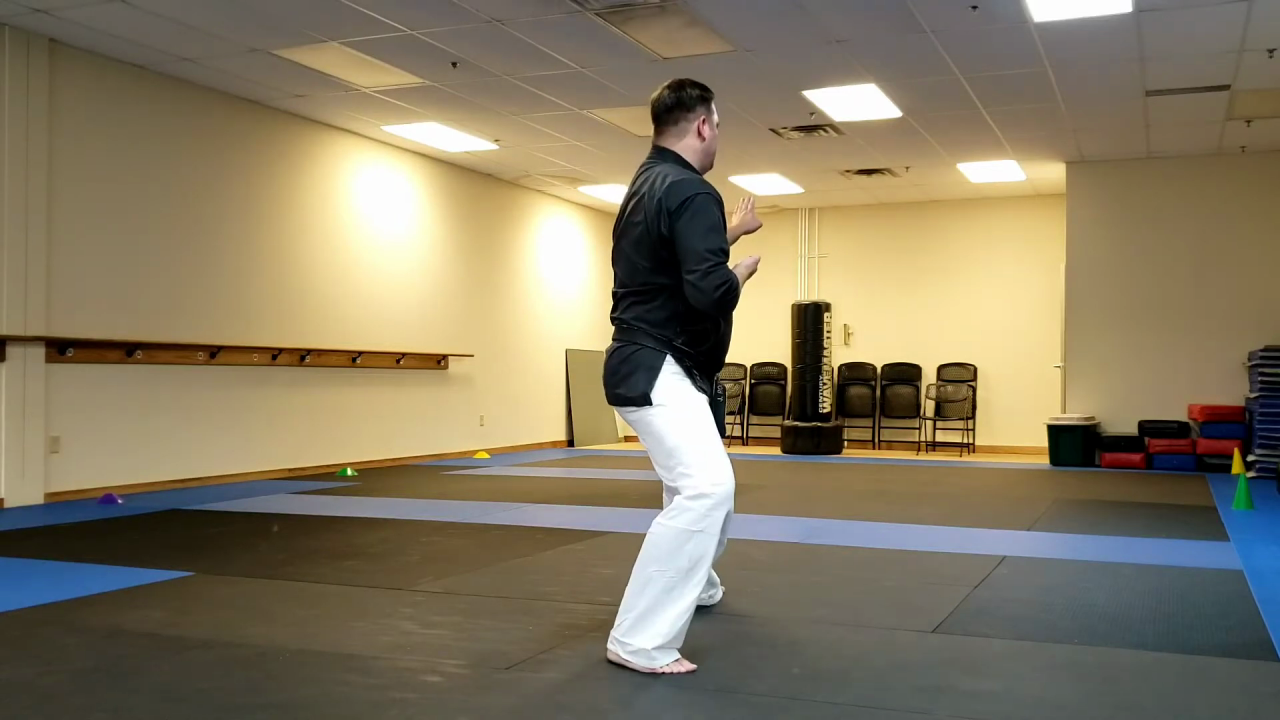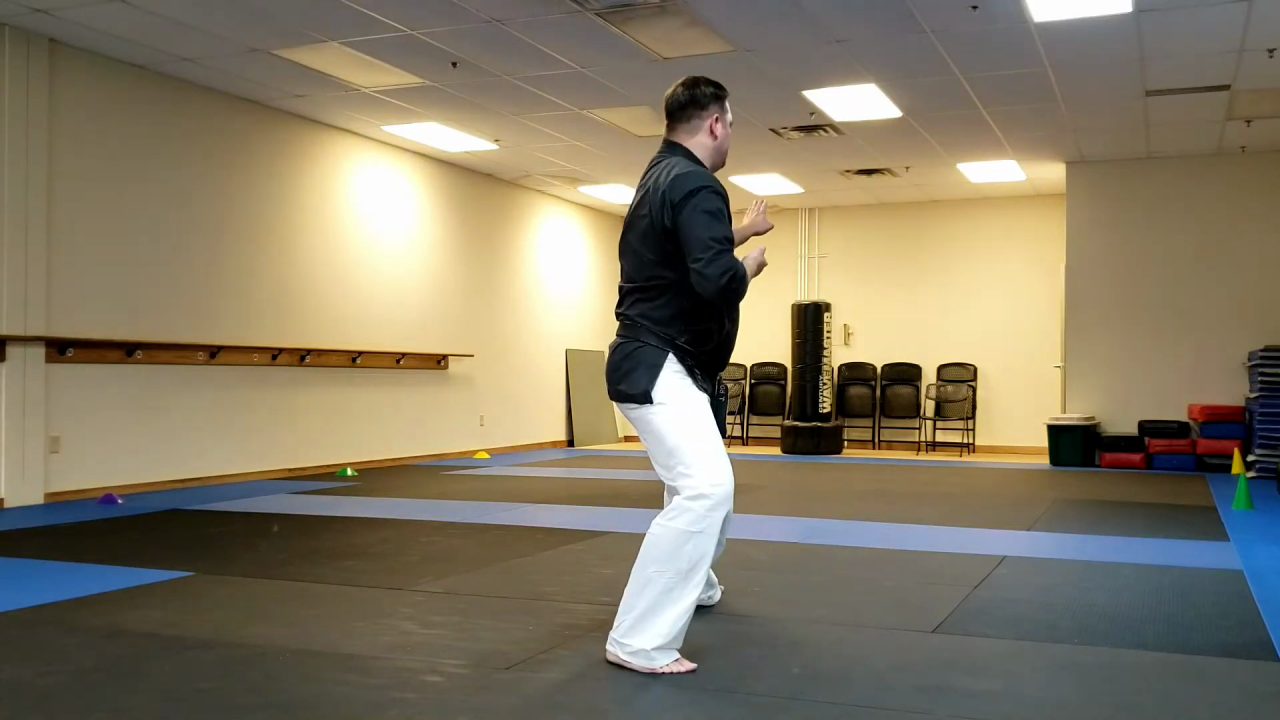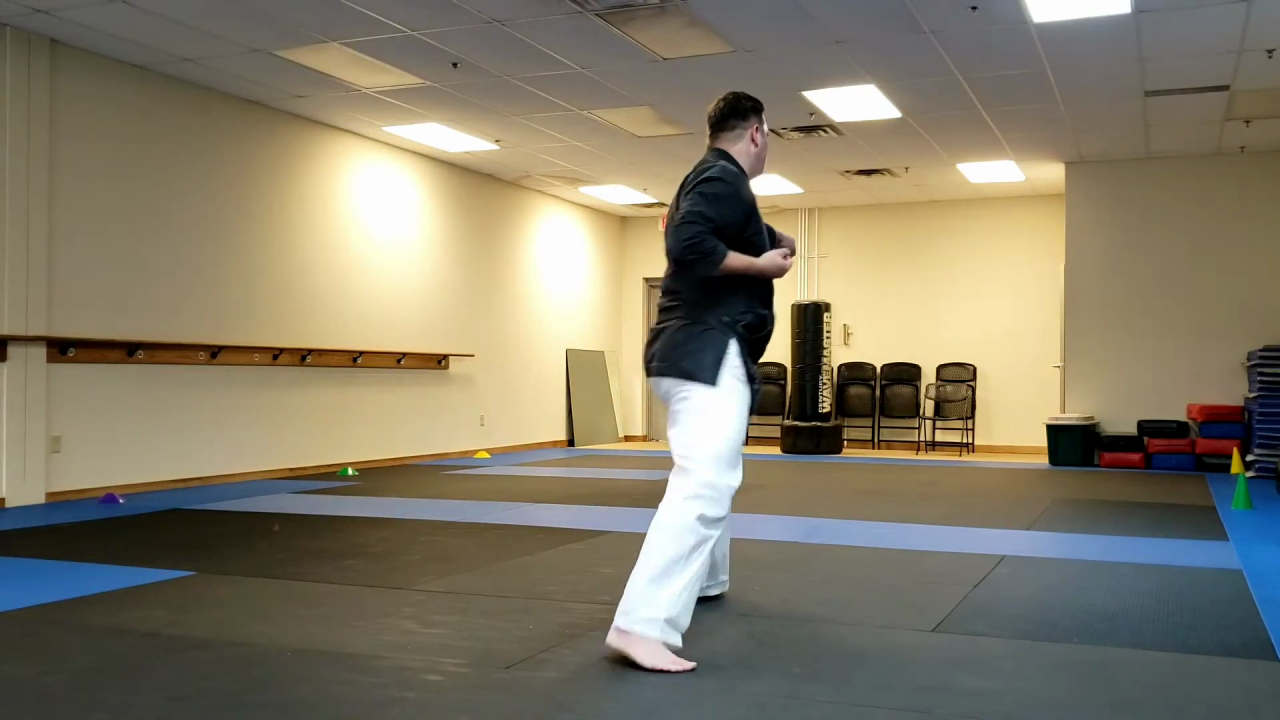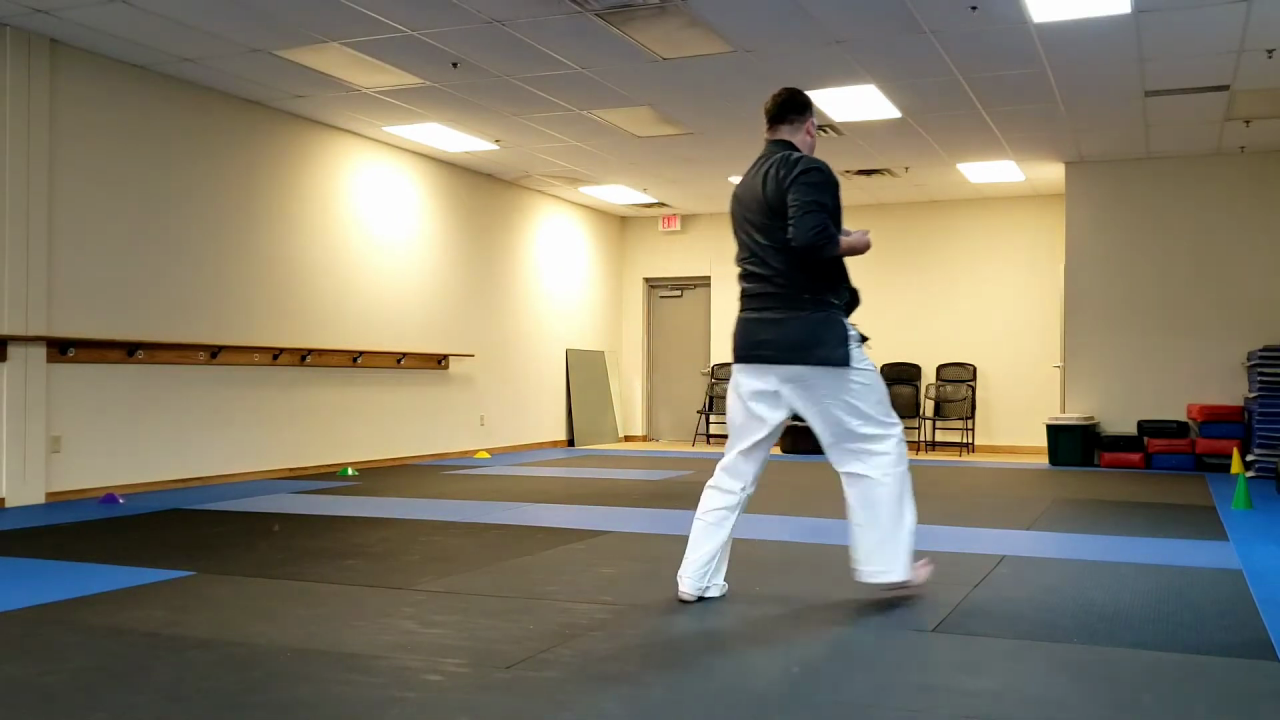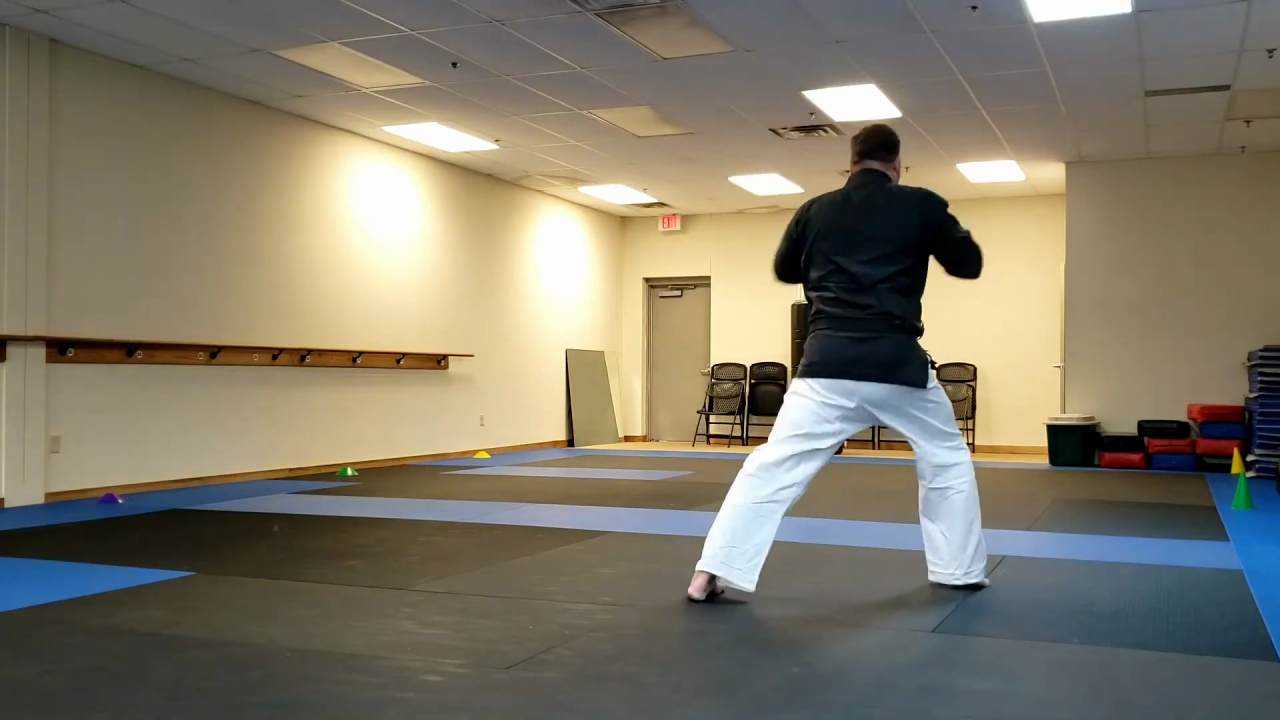
dt=0.4s
person 1, frame 1
left shoulder: (650, 183)
right shoulder: (689, 191)
right elbow: (710, 292)
left wrist: (732, 231)
right wrist: (744, 268)
left hip: (648, 362)
right hip: (659, 369)
left knee: (697, 483)
right knee: (706, 489)
left ankle: (695, 584)
right ankle: (639, 641)
person 1, frame 2
left shoulder: (663, 177)
right shoulder: (695, 184)
right elbow: (717, 282)
left wrist: (742, 230)
right wrist: (753, 261)
left hip: (656, 361)
right hip: (660, 366)
left knee: (698, 485)
right knee: (705, 491)
left ankle: (693, 585)
right ankle: (638, 641)
person 1, frame 3
left shoulder: (717, 181)
right shoulder: (721, 178)
right elbow: (686, 247)
left wrist: (770, 248)
right wrist: (761, 264)
left hip: (696, 349)
right hip: (708, 351)
left knee: (710, 473)
right knee: (704, 483)
left ankle: (705, 579)
right ankle: (642, 624)
person 1, frame 4
left shoulder: (746, 185)
right shoulder: (808, 170)
right elbow: (809, 239)
left wrist: (832, 239)
right wrist: (852, 243)
left hip: (756, 338)
right hip: (814, 334)
left knee: (739, 463)
right knee: (879, 446)
left ankle: (697, 578)
right ankle: (888, 567)
person 1, frame 5
left shoulder: (815, 211)
right shoulder: (919, 205)
left elbow: (786, 271)
right elbow: (969, 265)
right wrist: (941, 236)
left hip: (827, 360)
right hip: (894, 360)
left knee: (771, 466)
right knee: (948, 459)
left ankle: (713, 569)
right ankle: (960, 570)
